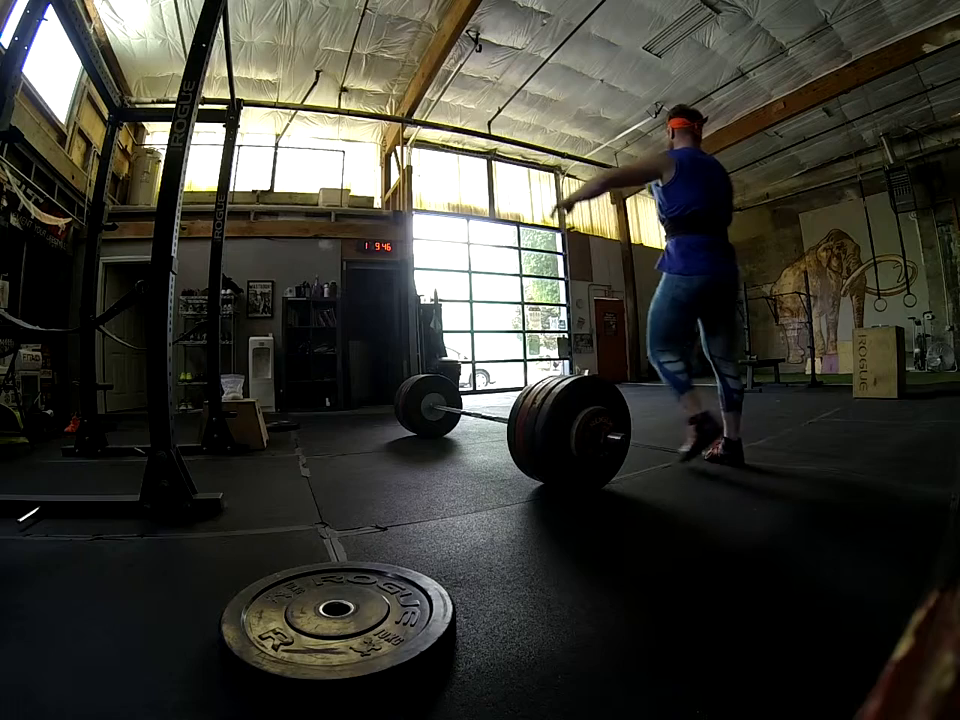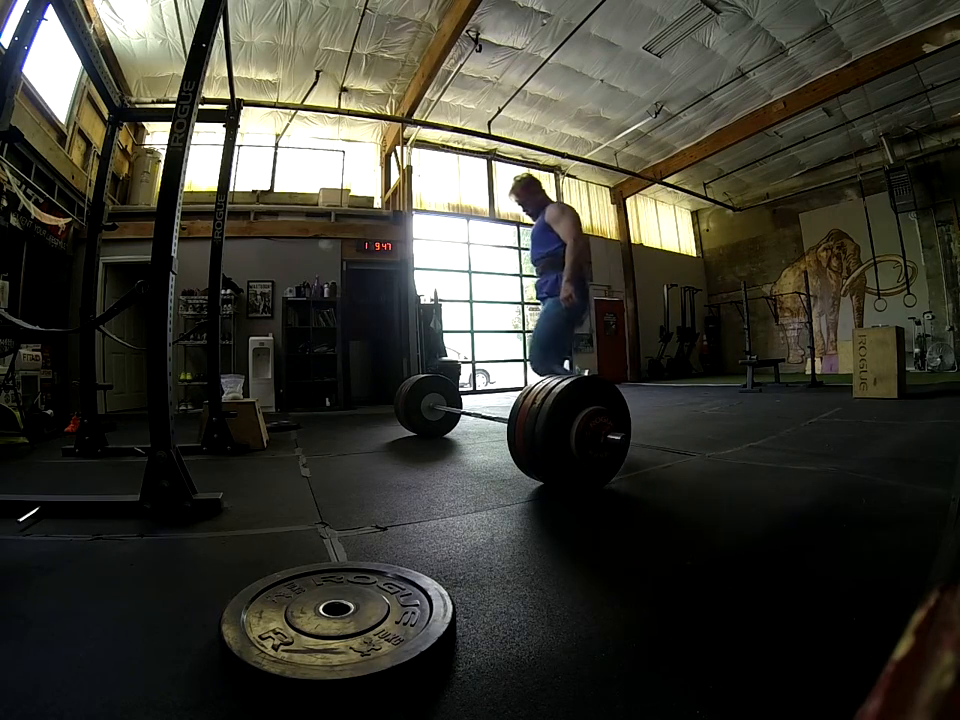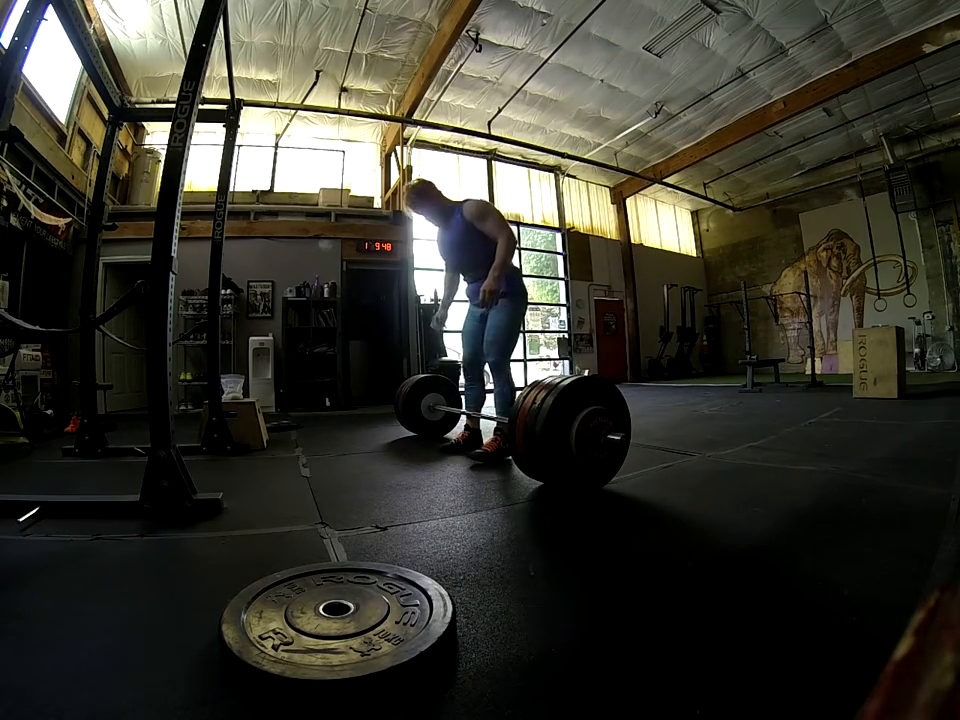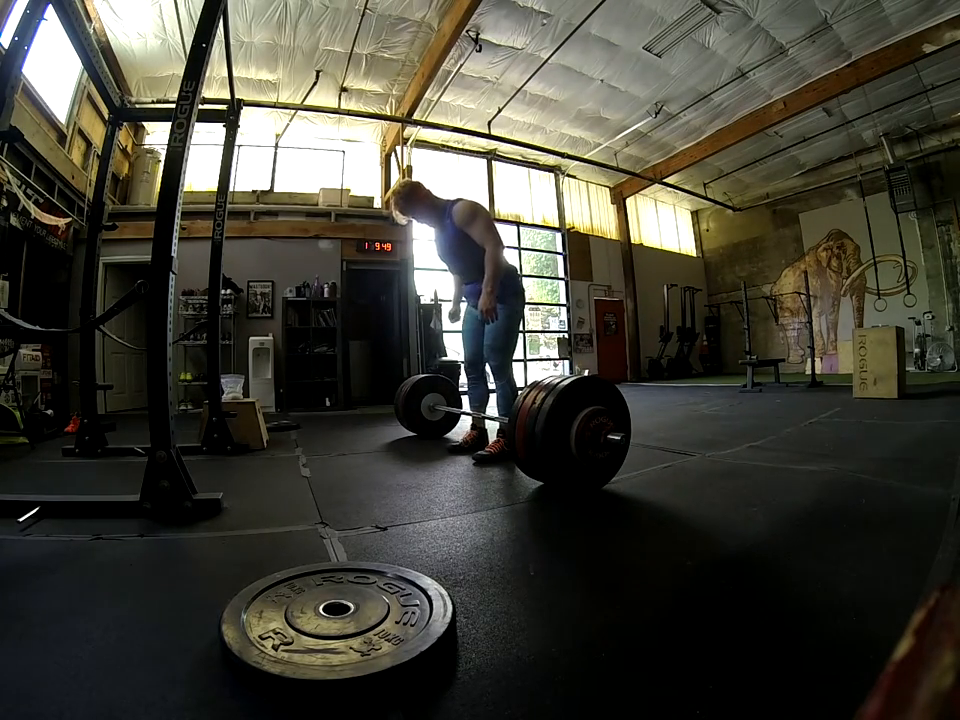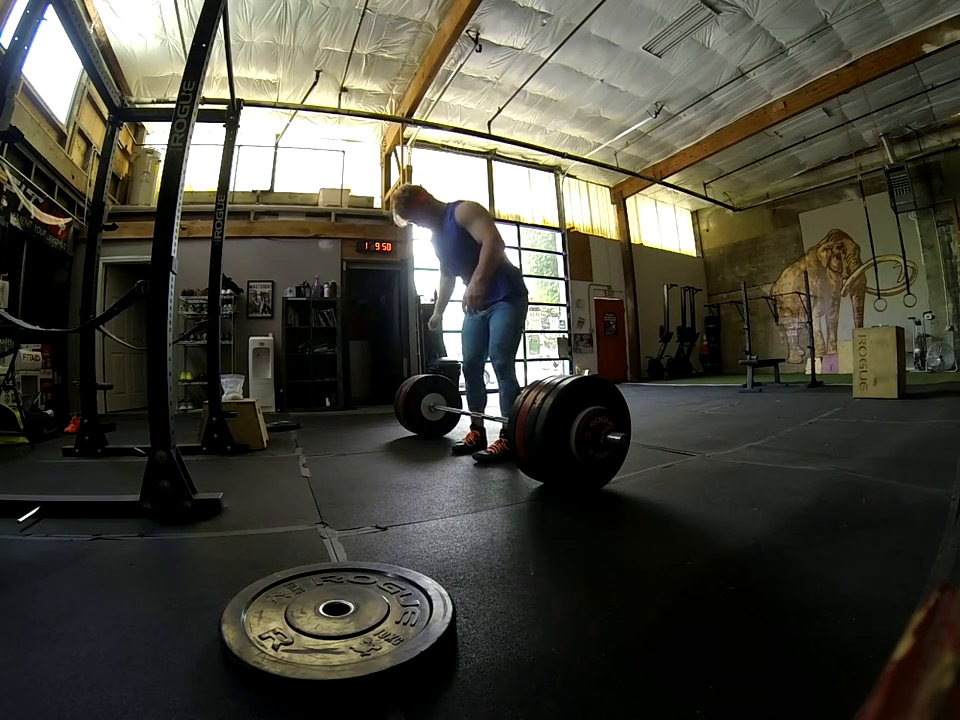
dt=1s
person 1, frame 1
left shoulder: (667, 162)
right shoulder: (718, 170)
left elbow: (608, 179)
left wrist: (571, 199)
left hip: (687, 266)
right hip: (723, 266)
left knee: (661, 346)
right knee: (723, 355)
left ankle: (699, 419)
right ankle: (731, 441)
person 1, frame 2
left shoulder: (556, 210)
right shoulder: (543, 222)
left elbow: (575, 242)
left wrist: (568, 282)
left hip: (563, 297)
right hip: (553, 297)
left knee: (540, 358)
right knee: (547, 360)
person 1, frame 3
left shoulder: (472, 210)
right shoulder: (443, 234)
left elbow: (507, 238)
left wrist: (494, 277)
right wrist: (443, 308)
left hip: (505, 294)
right hip: (478, 301)
left knee: (496, 362)
right knee: (471, 364)
left ankle: (503, 437)
right ankle: (472, 431)
person 1, frame 4
left shoulder: (463, 210)
right shoulder: (439, 230)
left elbow: (494, 245)
left wrist: (489, 292)
right wrist: (456, 302)
left hip: (501, 296)
right hip: (475, 302)
left knee: (498, 365)
right knee: (472, 365)
left ankle: (506, 438)
right ankle: (478, 431)
person 1, frame 5
left shoulder: (464, 211)
right shoulder: (437, 237)
left elbow: (493, 243)
right elbow: (447, 276)
left wrist: (477, 283)
right wrist: (438, 312)
left hip: (506, 297)
right hip: (476, 303)
left knee: (501, 364)
right knee: (470, 366)
left ankle: (509, 438)
right ankle: (477, 432)
